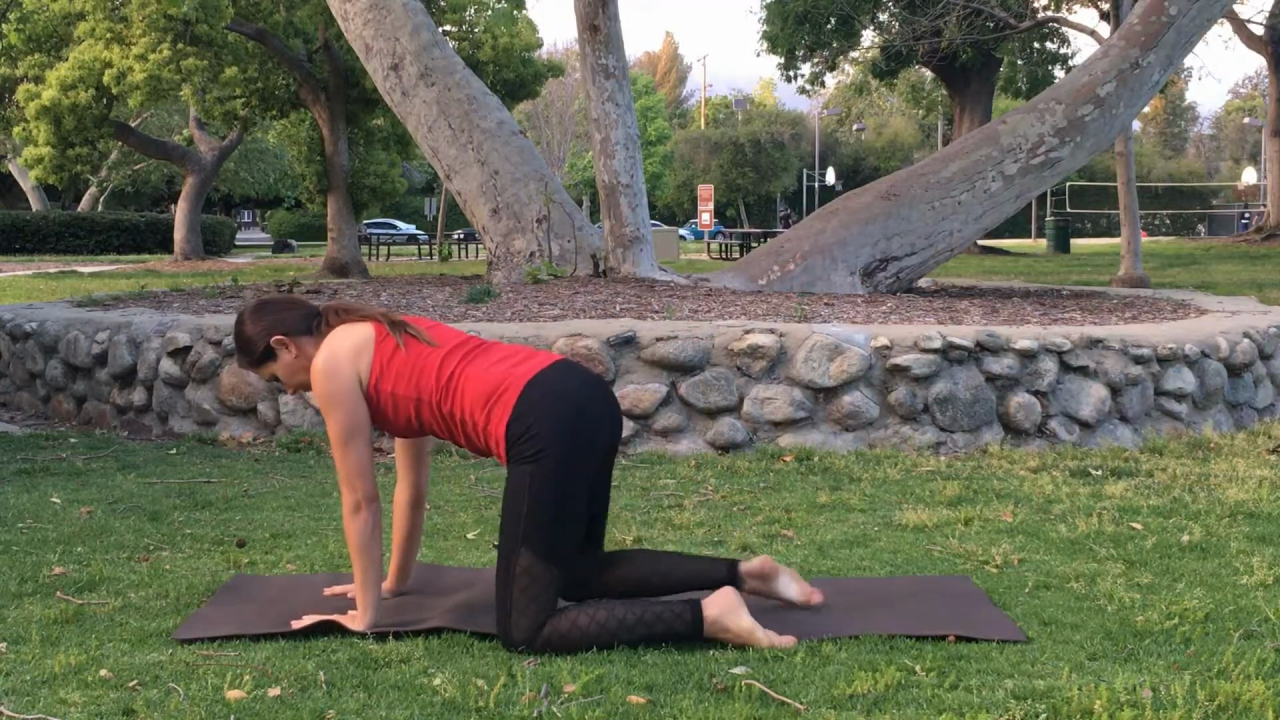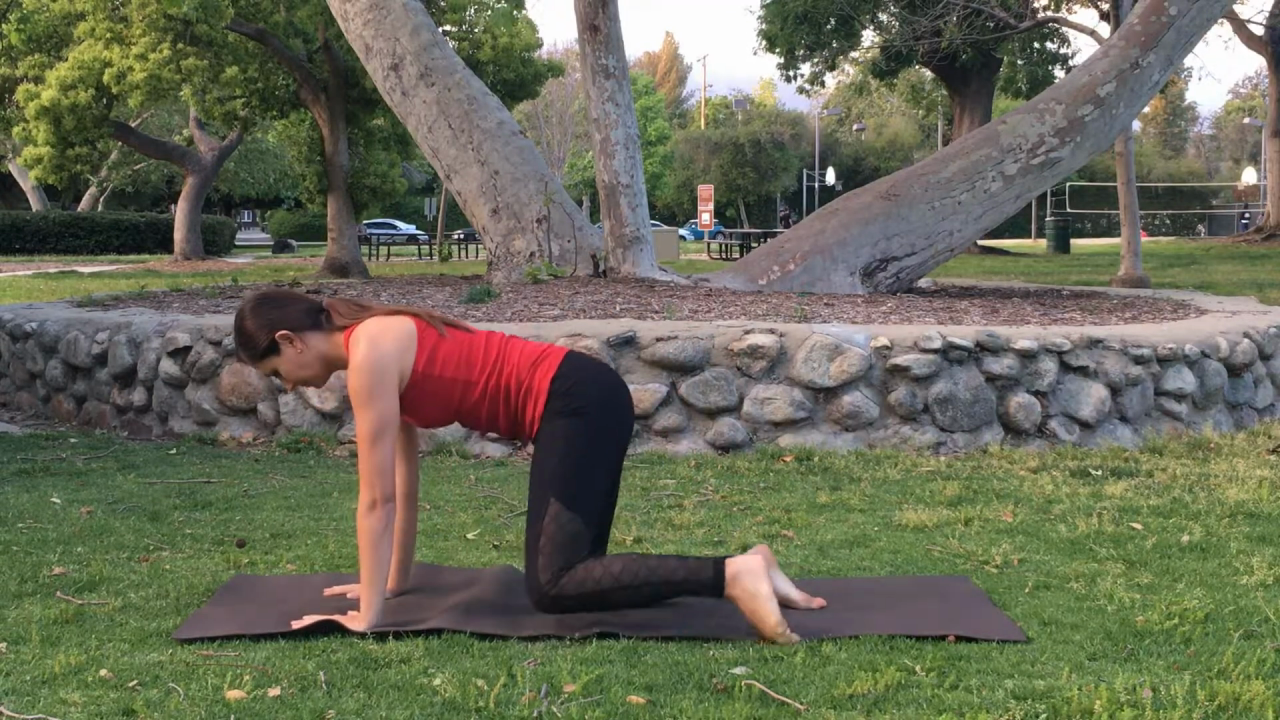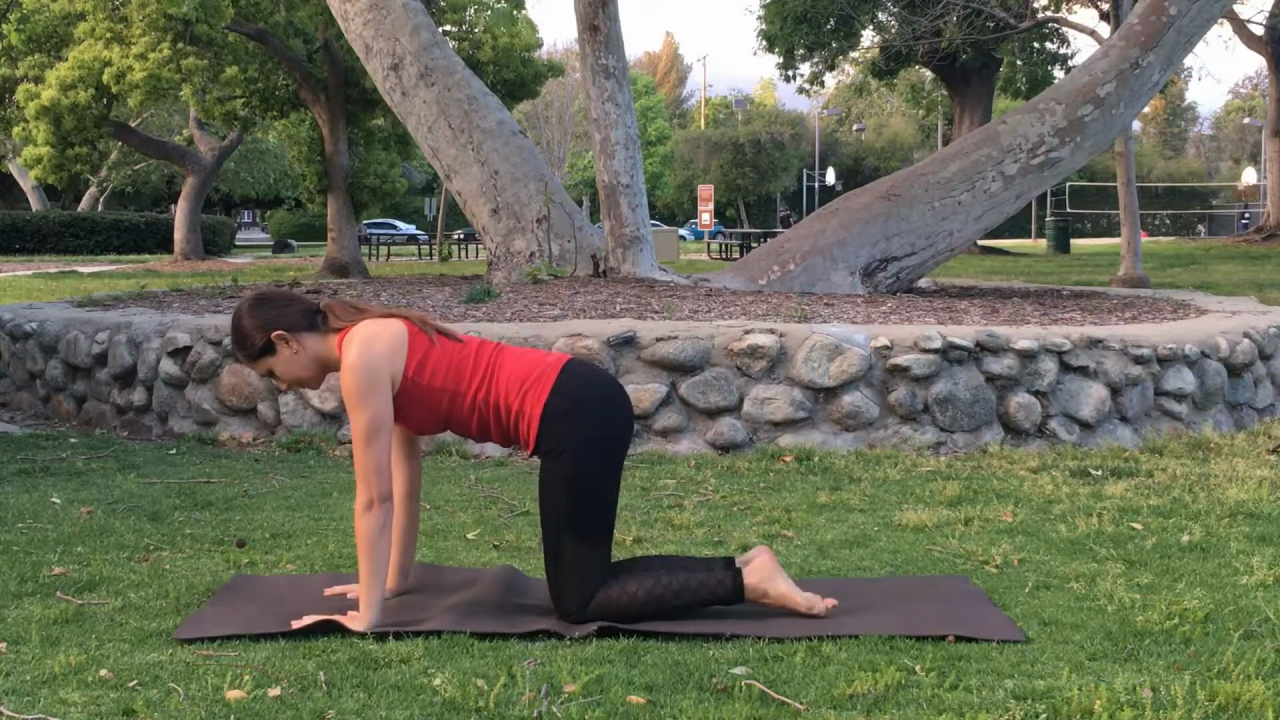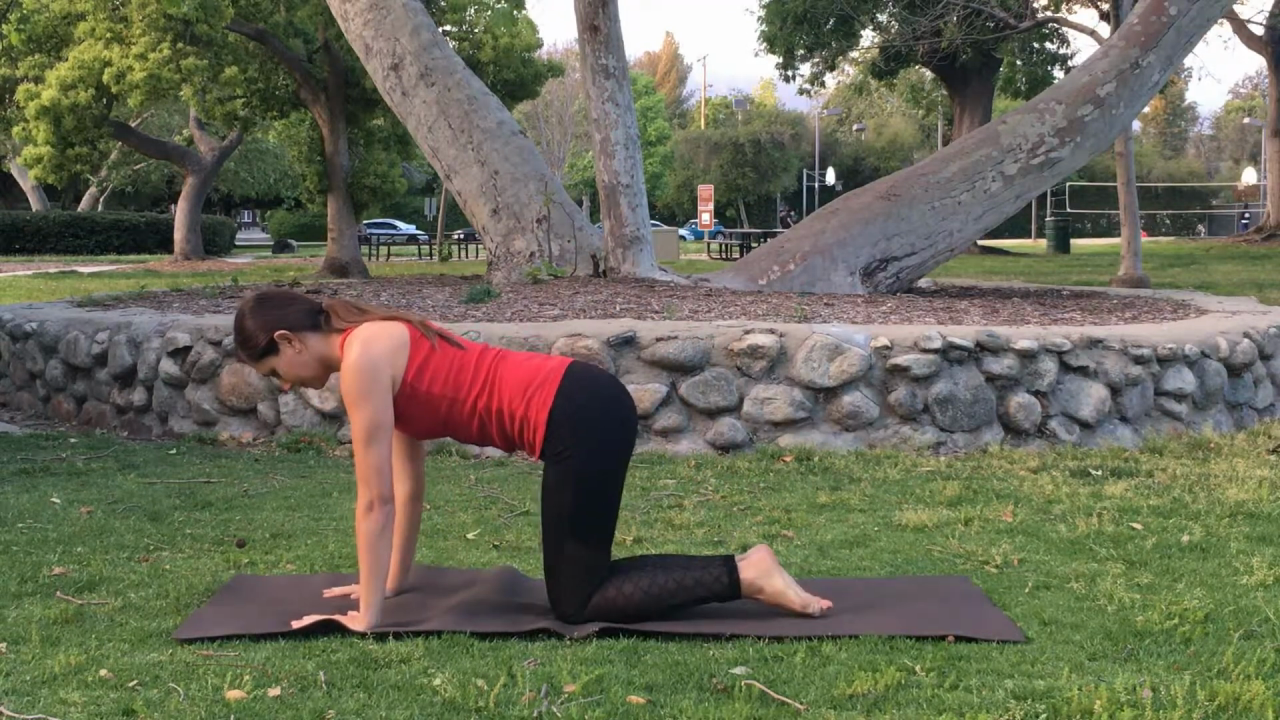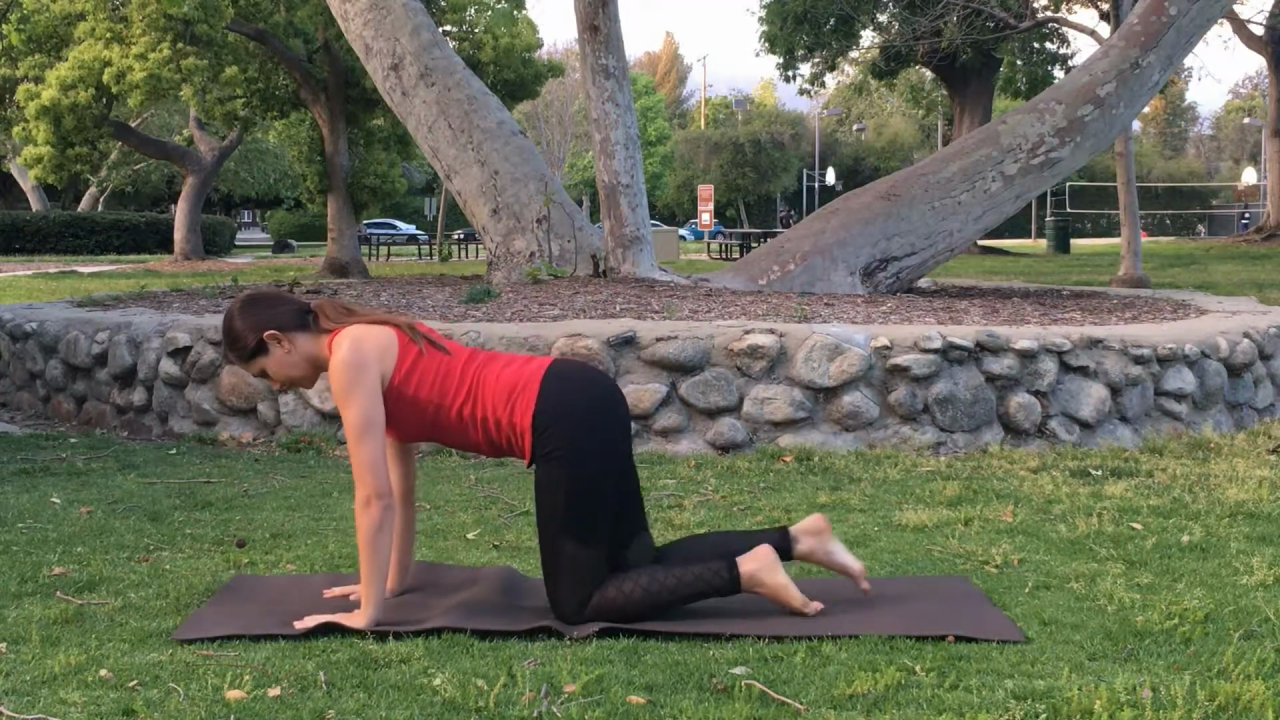
dt=0.5s
person 1, frame 1
left shoulder: (333, 363)
right shoulder: (386, 344)
left elbow: (359, 502)
right elbow: (411, 484)
left wrist: (365, 612)
right wrist: (394, 580)
left hip: (547, 425)
right hip: (584, 396)
left knee: (525, 630)
right knee: (581, 570)
left ankle: (709, 615)
right ankle: (743, 575)
person 1, frame 2
left shoulder: (370, 353)
right shoulder: (382, 342)
left elbow: (378, 496)
right elbow: (403, 481)
left wrist: (369, 614)
right wrist: (393, 579)
left hip: (578, 400)
right hip: (586, 399)
left knee: (552, 585)
right knee: (577, 574)
left ankle: (732, 576)
right ankle: (743, 565)
person 1, frame 3
left shoulder: (360, 355)
right shoulder: (382, 346)
left elbow: (375, 497)
right elbow: (405, 480)
left wrist: (367, 614)
right wrist: (390, 581)
left hip: (575, 414)
right hip: (587, 399)
left knee: (578, 601)
right knee: (582, 578)
left ankle: (751, 582)
right ankle: (740, 566)
person 1, frame 4
left shoulder: (362, 356)
right shoulder: (386, 347)
left elbow: (375, 498)
right elbow: (407, 481)
left wrist: (367, 615)
right wrist: (391, 581)
left hip: (578, 418)
right hip: (590, 402)
left knee: (575, 603)
right knee: (581, 578)
left ankle: (744, 576)
right ankle: (742, 565)
person 1, frame 5
left shoulder: (348, 356)
right shoulder: (375, 344)
left elbow: (375, 496)
right elbow: (401, 480)
left wrist: (368, 610)
right wrist: (394, 579)
left hip: (565, 418)
right hip: (584, 397)
left knee: (577, 602)
right knee: (631, 563)
left ankle: (744, 569)
right ankle: (796, 538)
